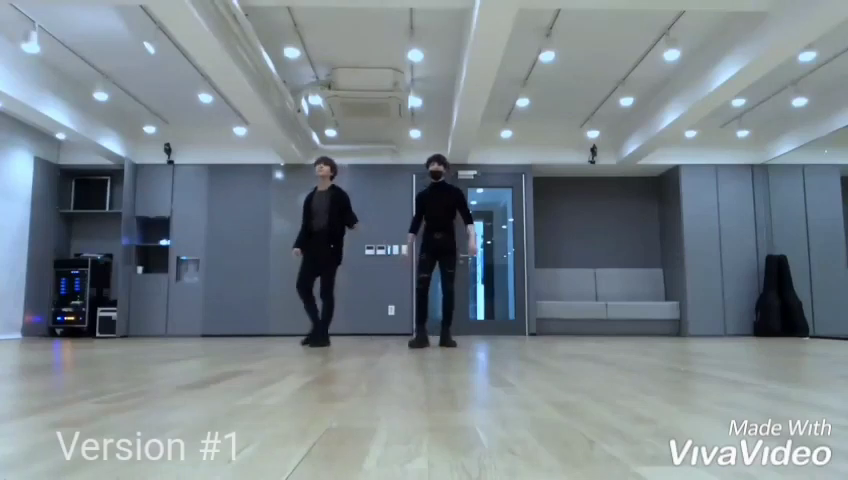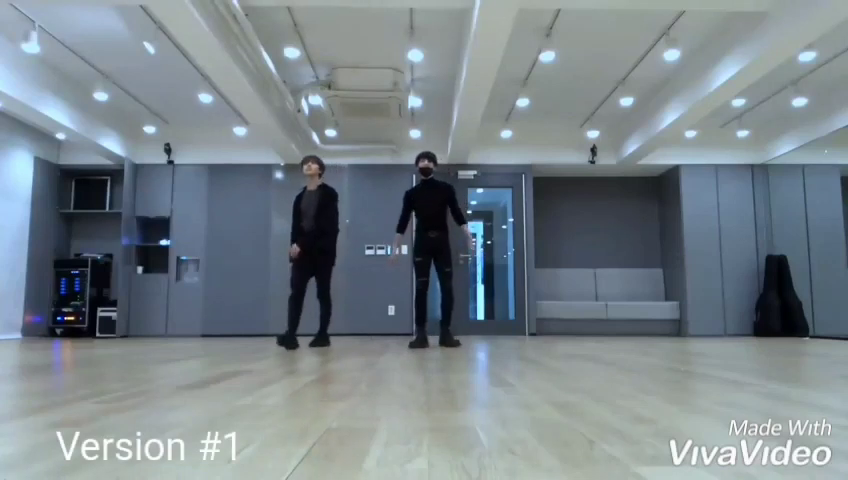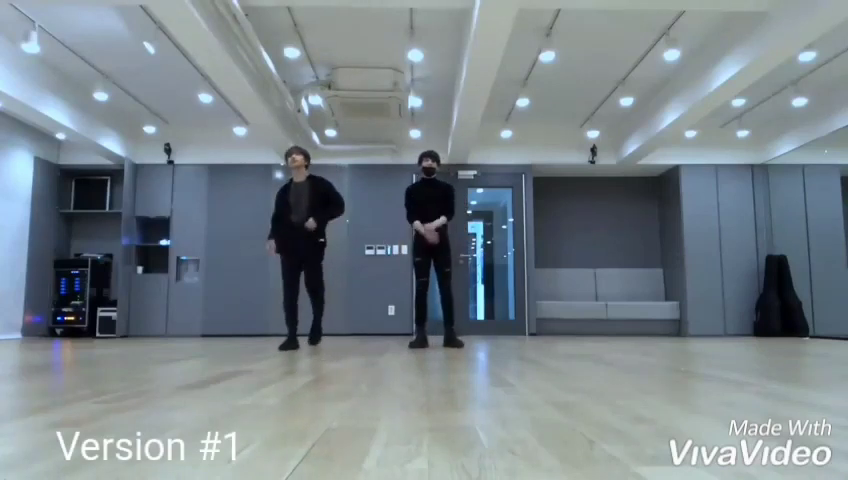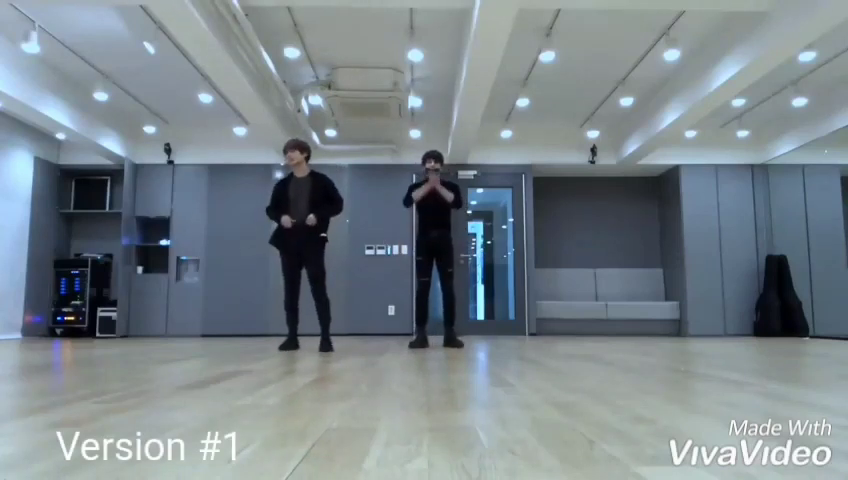
dt=0.4s
person 1, frame 1
left shoulder: (339, 195)
right shoulder: (310, 197)
left elbow: (348, 217)
right elbow: (305, 224)
left wrist: (354, 223)
right wrist: (298, 244)
left hip: (330, 247)
right hip: (311, 246)
left knee: (326, 291)
right knee: (303, 286)
left ankle: (322, 334)
right ankle: (317, 326)
person 1, frame 2
left shoulder: (328, 194)
right shoulder: (299, 198)
left elbow: (325, 223)
right elbow: (296, 226)
left wrist: (301, 244)
right wrist: (294, 248)
left hip: (322, 249)
right hip: (302, 251)
left knee: (323, 292)
right knee: (296, 290)
left ankle: (323, 334)
right ankle: (290, 335)
person 1, frame 3
left shoulder: (320, 184)
right shoulder: (284, 191)
left elbow: (338, 206)
right elbow: (277, 218)
left wrist: (318, 219)
right wrist: (273, 237)
left hip: (312, 242)
right hip: (289, 244)
left knee: (314, 286)
right knee: (289, 290)
left ankle: (316, 324)
right ankle: (292, 336)
person 1, frame 4
left shoulder: (321, 181)
right shoulder: (282, 185)
left elbow: (337, 204)
right elbow: (271, 208)
left wrist: (319, 216)
right wrist: (280, 217)
left hip: (312, 240)
right hip: (288, 241)
left knee: (318, 288)
right knee: (290, 290)
left ankle: (325, 337)
right ankle: (292, 336)
person 2, frame 1
left shoulder: (455, 193)
right shoulder: (422, 195)
left elbow: (467, 217)
right elbow: (416, 222)
left wrist: (472, 239)
left hip: (448, 243)
right hip: (428, 243)
left knee: (448, 288)
right knee: (421, 285)
left ankle: (445, 333)
right ankle: (420, 333)
person 2, frame 2
left shoulder: (445, 189)
right shoulder: (411, 193)
left elbow: (458, 215)
right elbow: (403, 221)
left wrist: (469, 239)
right wrist: (396, 248)
left hip: (442, 240)
right hip: (422, 241)
left knee: (446, 286)
right knee: (421, 287)
left ankle: (445, 332)
right ankle: (421, 334)
person 2, frame 3
left shoulder: (447, 189)
right shoulder: (412, 190)
left elbow: (449, 214)
right elbow: (411, 217)
left wrist: (434, 225)
right wrist: (424, 231)
left hip: (441, 240)
right hip: (421, 241)
left knee: (446, 287)
right knee: (421, 287)
left ankle: (450, 333)
right ankle: (420, 334)
person 2, frame 4
left shoulder: (450, 187)
right shoulder: (416, 187)
left elbow: (457, 204)
right elbow: (407, 202)
left wrist: (438, 187)
right wrist: (427, 186)
left hip: (444, 239)
right hip: (424, 240)
left knee: (448, 287)
right knee: (422, 287)
left ankle: (450, 333)
right ankle: (421, 334)
